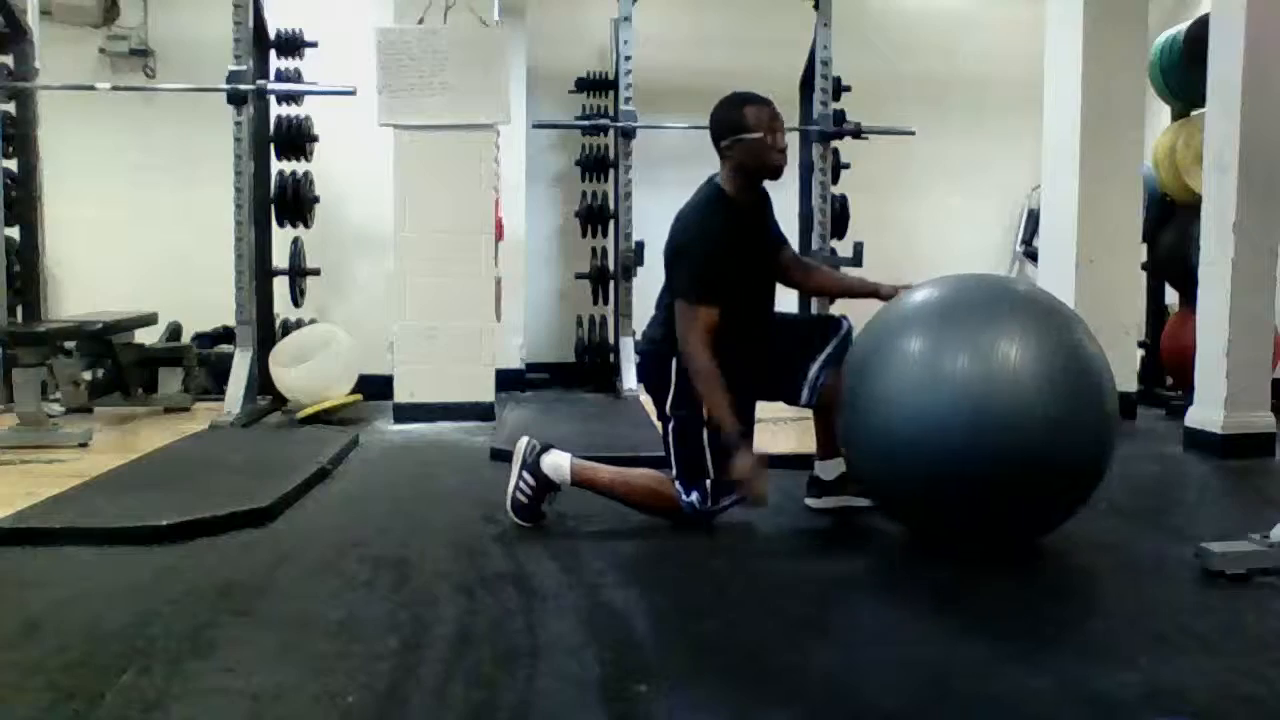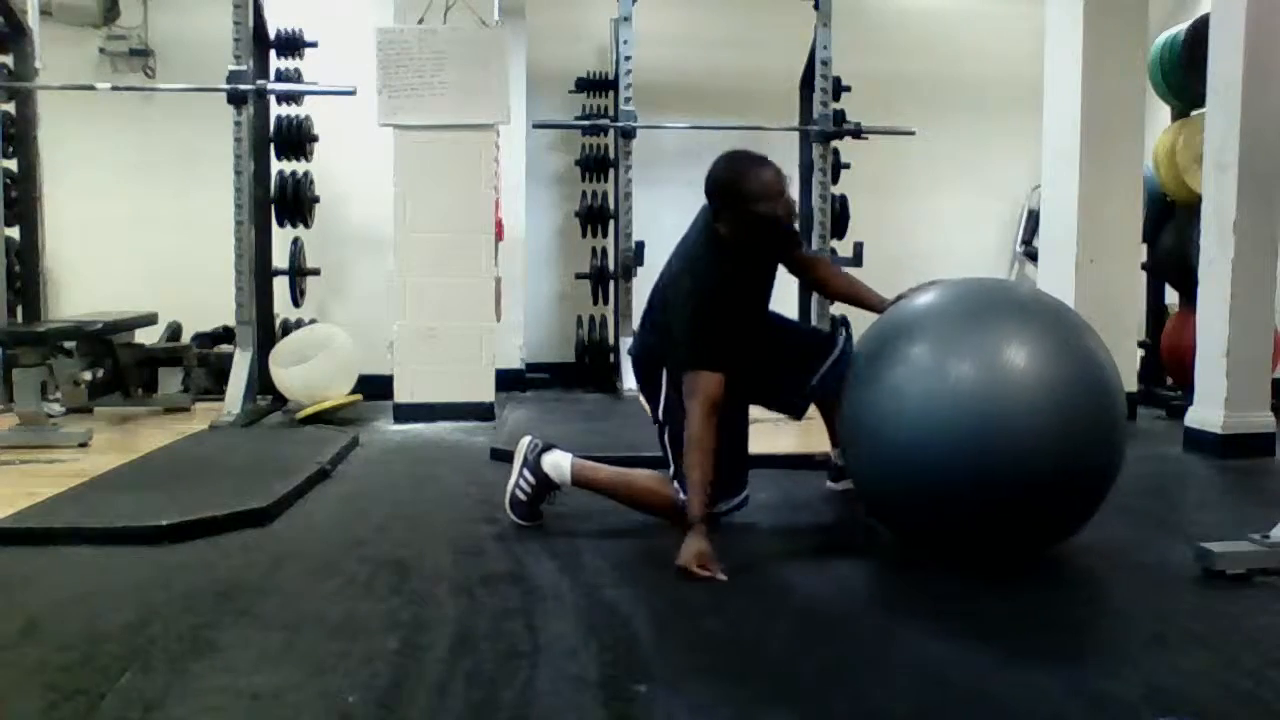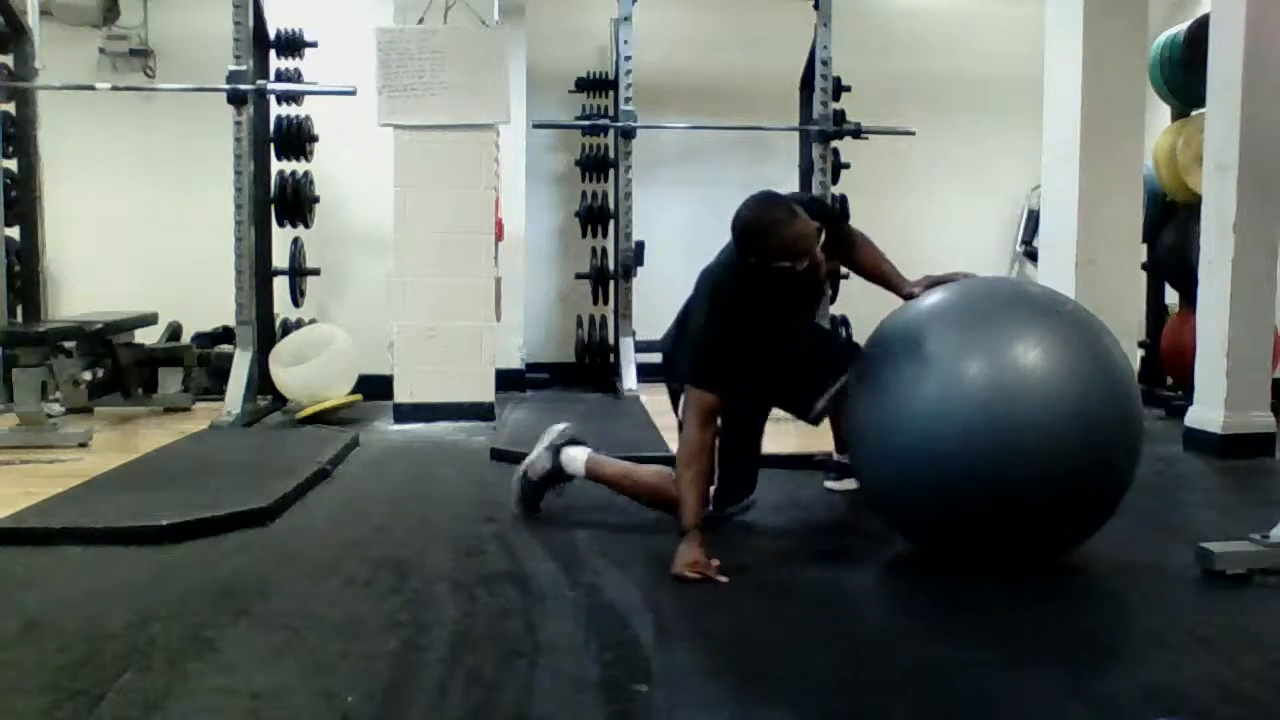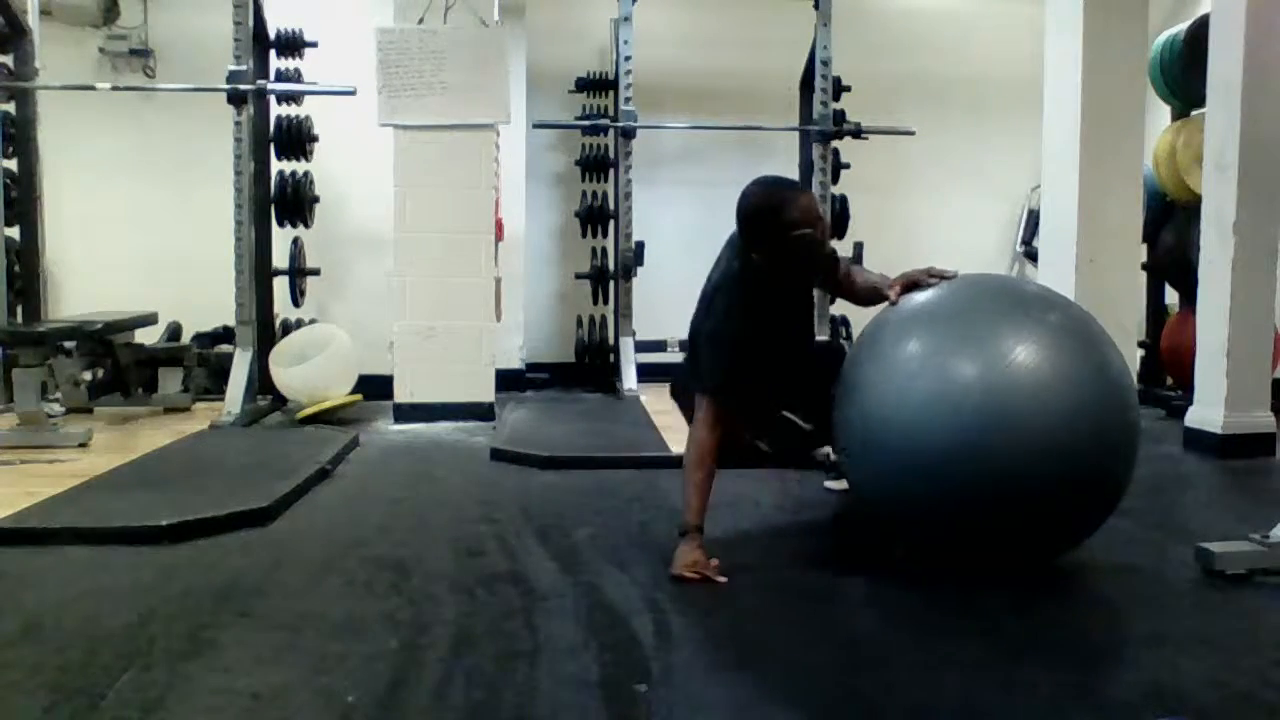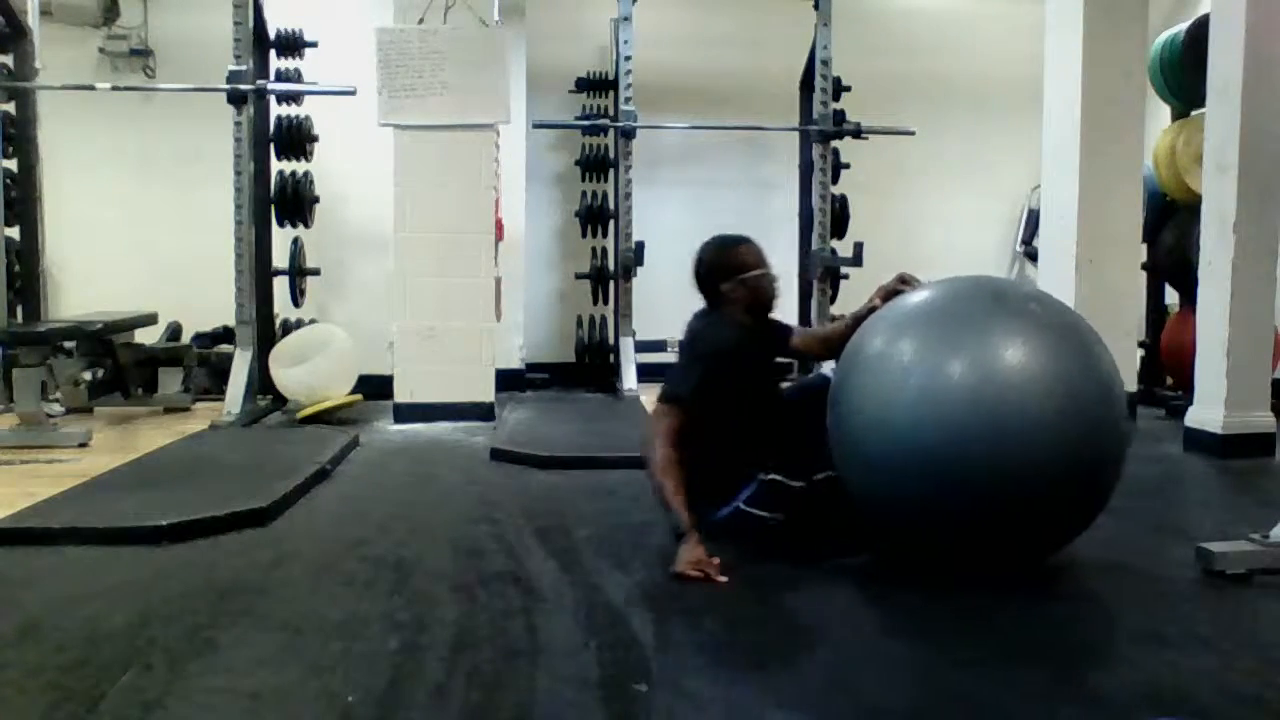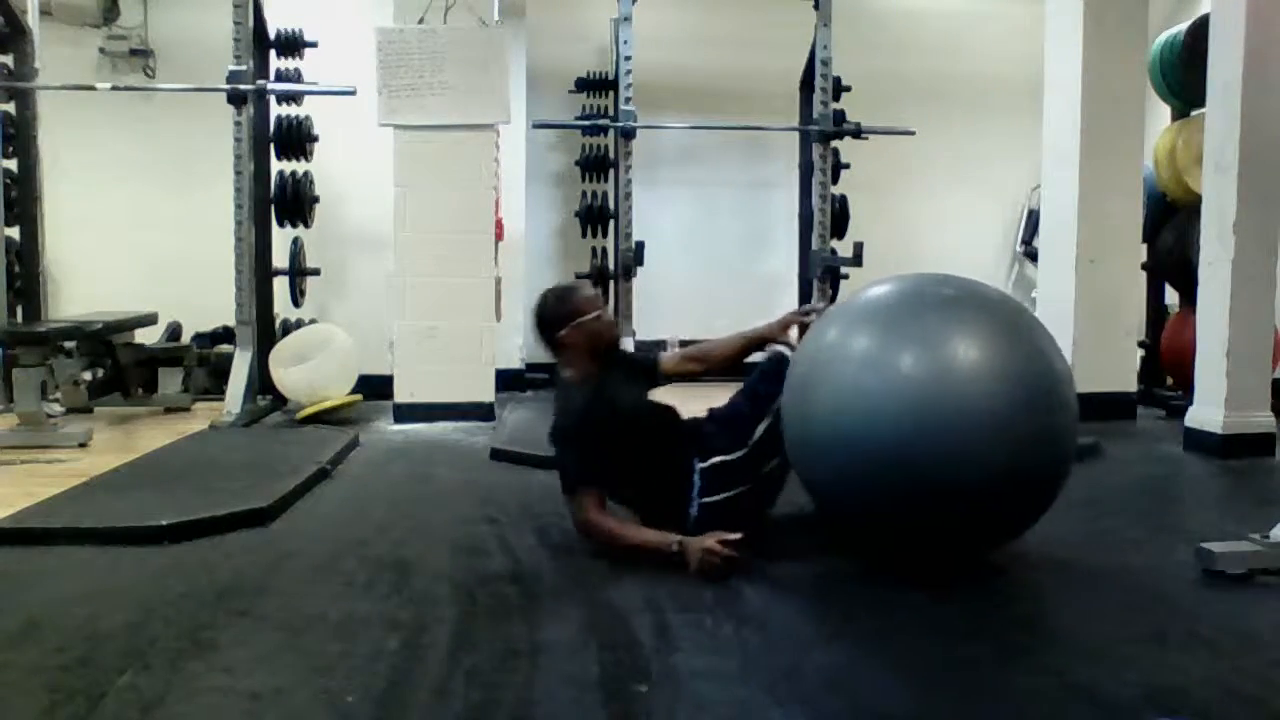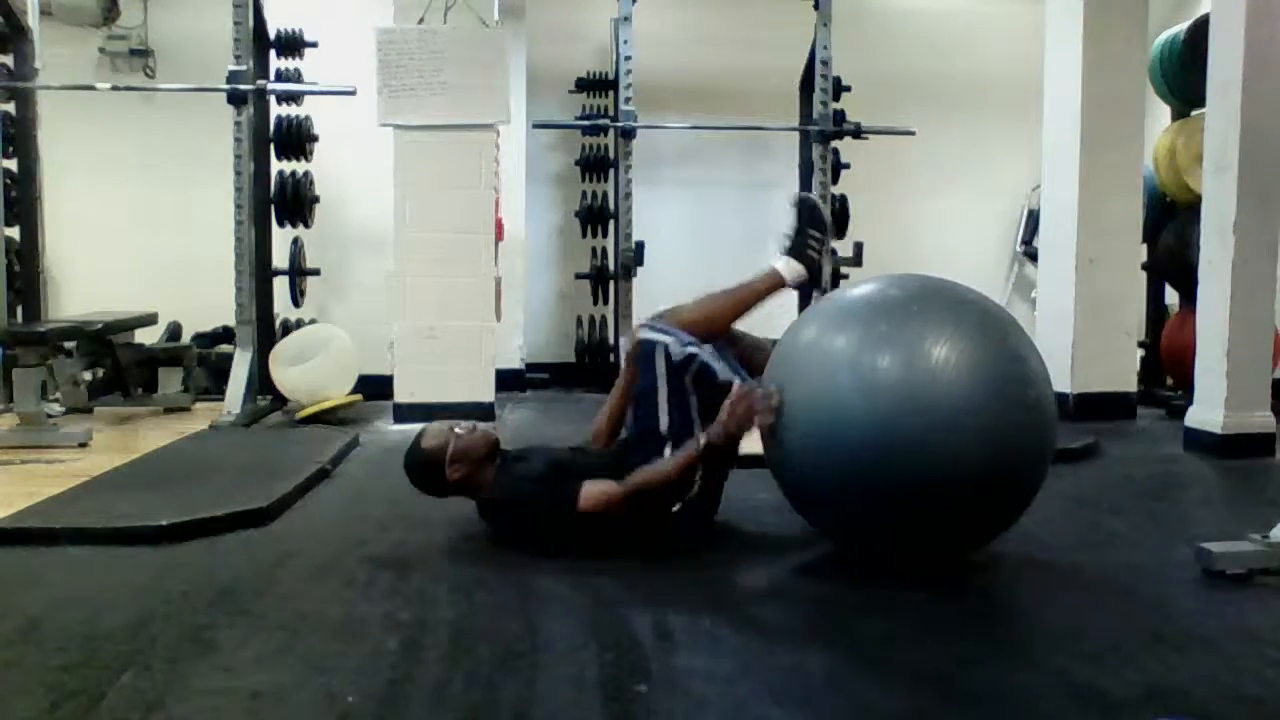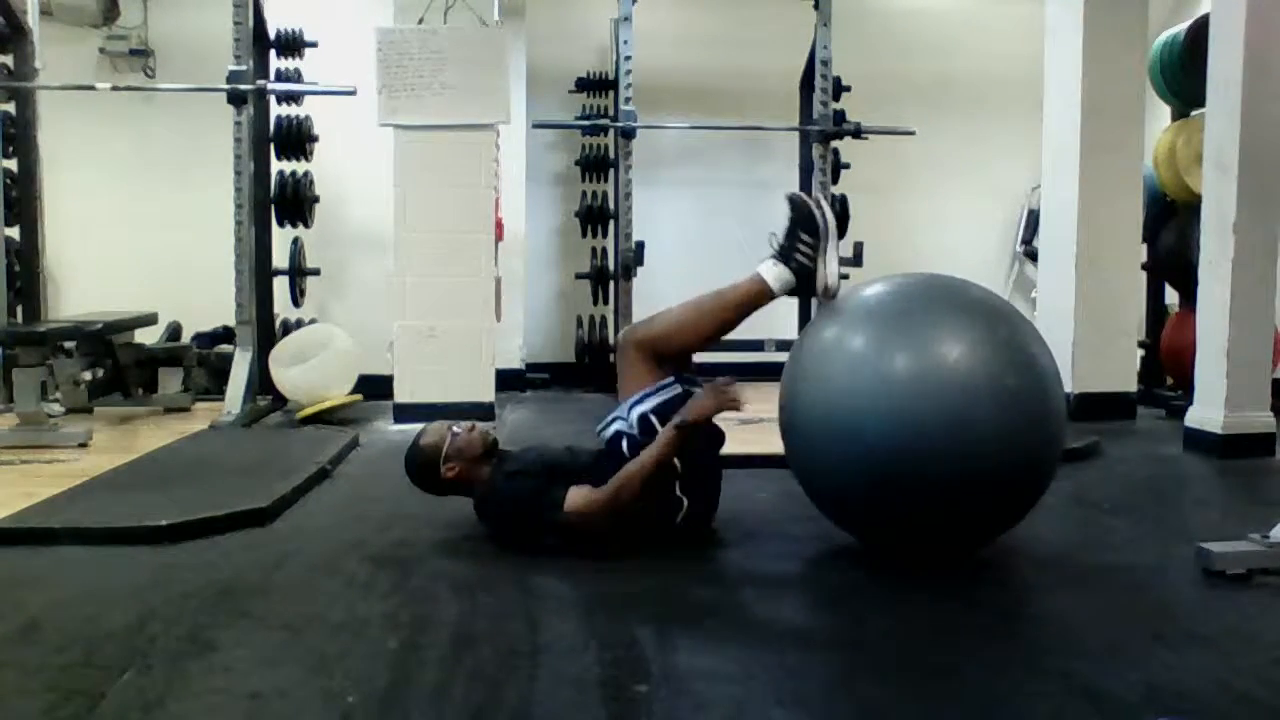
dt=0.5s
person 1, frame 1
left shoulder: (752, 198)
right shoulder: (704, 229)
left elbow: (792, 269)
right elbow: (693, 346)
left wrist: (875, 289)
right wrist: (736, 446)
right hip: (684, 363)
left knee: (838, 342)
right knee: (702, 500)
left ankle: (828, 479)
right ankle: (552, 466)
person 1, frame 2
left shoulder: (764, 215)
right shoulder: (701, 282)
left elbow: (806, 264)
right elbow: (701, 408)
left wrist: (883, 304)
right wrist: (694, 529)
right hip: (675, 363)
left knee: (830, 350)
right knee: (719, 497)
left ankle: (848, 465)
right ankle: (551, 465)
person 1, frame 3
left shoulder: (809, 218)
right shoulder: (723, 301)
left elbow: (850, 242)
right elbow: (700, 420)
left wrist: (904, 287)
right wrist: (691, 538)
right hip: (709, 369)
right knee: (720, 500)
left ankle: (849, 465)
right ankle: (570, 458)
person 1, frame 4
left shoulder: (779, 253)
right shoulder: (737, 308)
left elbow: (847, 279)
right elbow: (707, 422)
left wrist: (887, 287)
right wrist: (691, 536)
right hip: (745, 422)
person 1, frame 5
left shoulder: (744, 323)
right shoulder: (712, 344)
left elbow: (818, 343)
right elbow: (662, 437)
left wrist: (868, 311)
right wrist: (689, 536)
right hip: (733, 500)
left knee: (831, 388)
person 1, frame 6
left shoulder: (607, 365)
right shoulder: (577, 415)
left elbow: (691, 361)
right elbow: (587, 518)
left wrist: (769, 332)
right wrist: (680, 545)
right hip: (703, 497)
left knee: (784, 357)
right knee: (787, 367)
person 1, frame 7
left shoulder: (508, 469)
right shoulder: (514, 499)
left elbow: (597, 445)
right elbow: (621, 496)
left wrist: (632, 367)
right wrist: (712, 439)
left hip: (641, 467)
right hip: (674, 498)
left knee: (704, 336)
right knee: (662, 334)
right ankle: (792, 268)
person 1, frame 8
left shoulder: (507, 473)
right shoulder: (505, 500)
right elbow: (607, 504)
right wrist: (684, 423)
left hip: (667, 481)
right hip: (674, 498)
left knee: (662, 333)
right knee: (637, 342)
left ankle: (791, 271)
right ankle: (782, 272)
